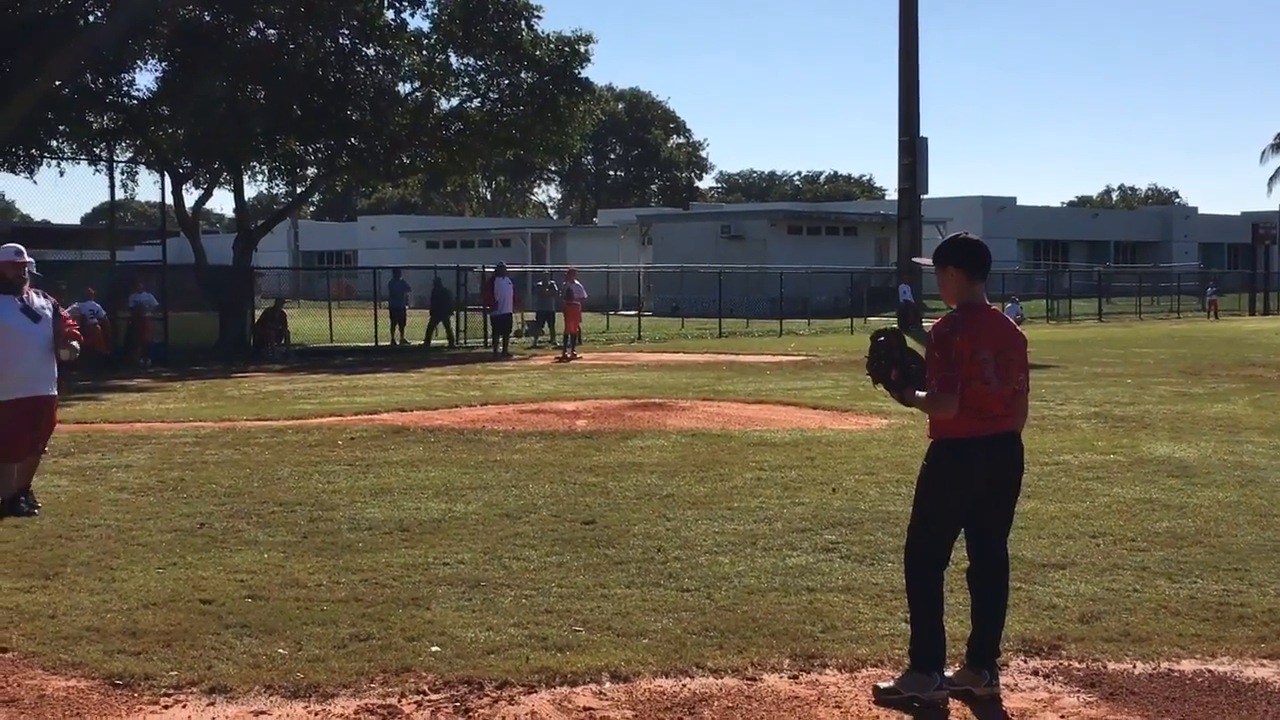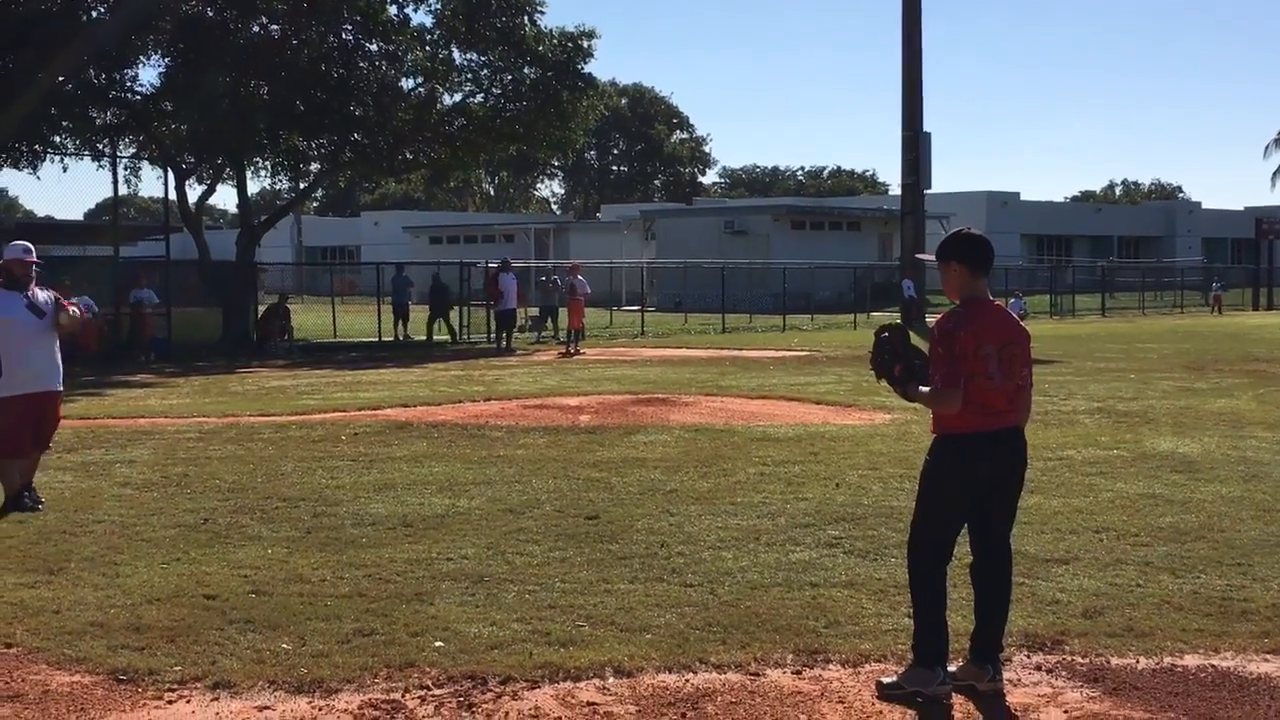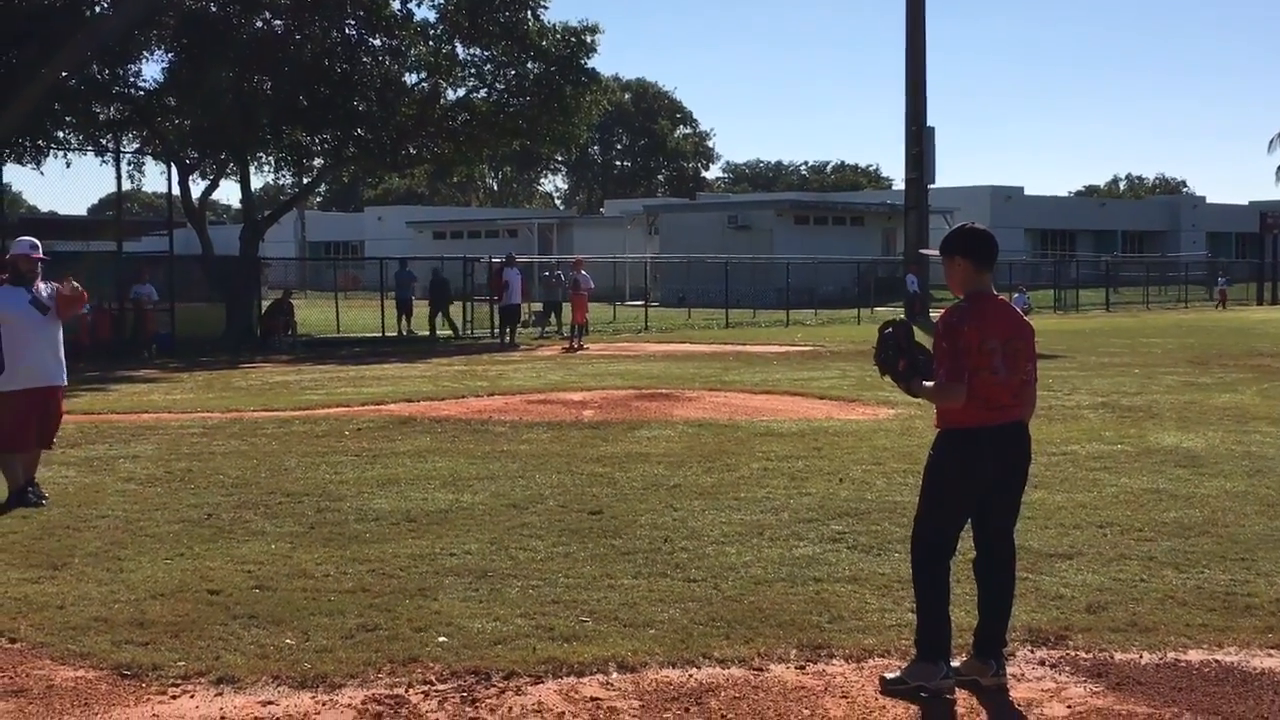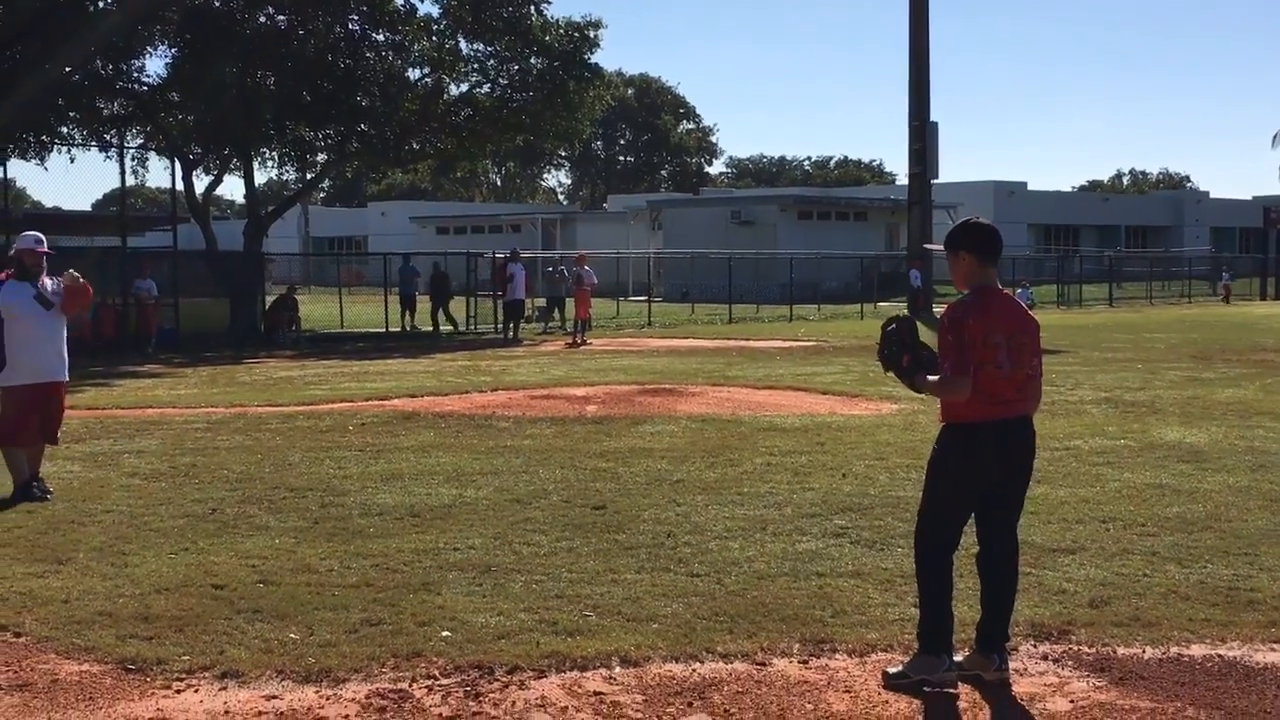
dt=0.1s
person 1, frame 1
left shoulder: (949, 330)
right shoulder: (1011, 331)
left elbow: (945, 407)
right elbow: (1020, 408)
left wrist: (909, 396)
left hip: (957, 457)
right hip: (1005, 454)
left knee: (924, 560)
right knee: (991, 560)
left ankle: (926, 674)
right ankle: (982, 668)
person 1, frame 2
left shoulder: (952, 325)
right shoulder: (1014, 326)
left elbow: (949, 401)
right elbow: (1023, 403)
left wrist: (913, 391)
left hip: (960, 452)
right hip: (1008, 449)
left knee: (927, 555)
right knee: (994, 555)
left ankle: (929, 669)
right ankle: (985, 663)
person 1, frame 3
left shoulder: (956, 320)
right shoulder: (1018, 321)
left elbow: (953, 395)
right elbow: (1028, 398)
left wrist: (917, 386)
left hip: (963, 447)
right hip: (1012, 445)
left knee: (931, 550)
right knee: (997, 550)
left ankle: (932, 664)
right ankle: (989, 658)
person 1, frame 4
left shoulder: (961, 313)
right shoulder: (1023, 316)
left elbow: (959, 387)
right elbow: (1034, 394)
left wrist: (921, 381)
left hip: (968, 440)
right hip: (1017, 439)
left knee: (934, 545)
right knee: (1000, 545)
left ankle: (934, 656)
right ankle: (991, 653)
person 2, frame 1
left shoulder: (43, 300)
left elbow: (63, 325)
left wrist: (70, 342)
left hip: (43, 388)
left knee: (35, 445)
left ankle: (23, 490)
person 2, frame 2
left shoulder: (47, 296)
left elbow: (65, 313)
left wrist: (70, 313)
left hip: (48, 385)
left knee: (38, 441)
left ankle: (26, 487)
person 2, frame 3
left shoulder: (51, 291)
left elbow: (69, 307)
left wrist: (71, 294)
left hip: (50, 380)
left knee: (41, 436)
left ankle: (29, 482)
person 2, frame 4
left shoulder: (56, 286)
left elbow: (77, 303)
left wrist: (76, 287)
left hip: (53, 375)
left knee: (44, 430)
left ankle: (34, 477)
right ankle: (23, 484)
